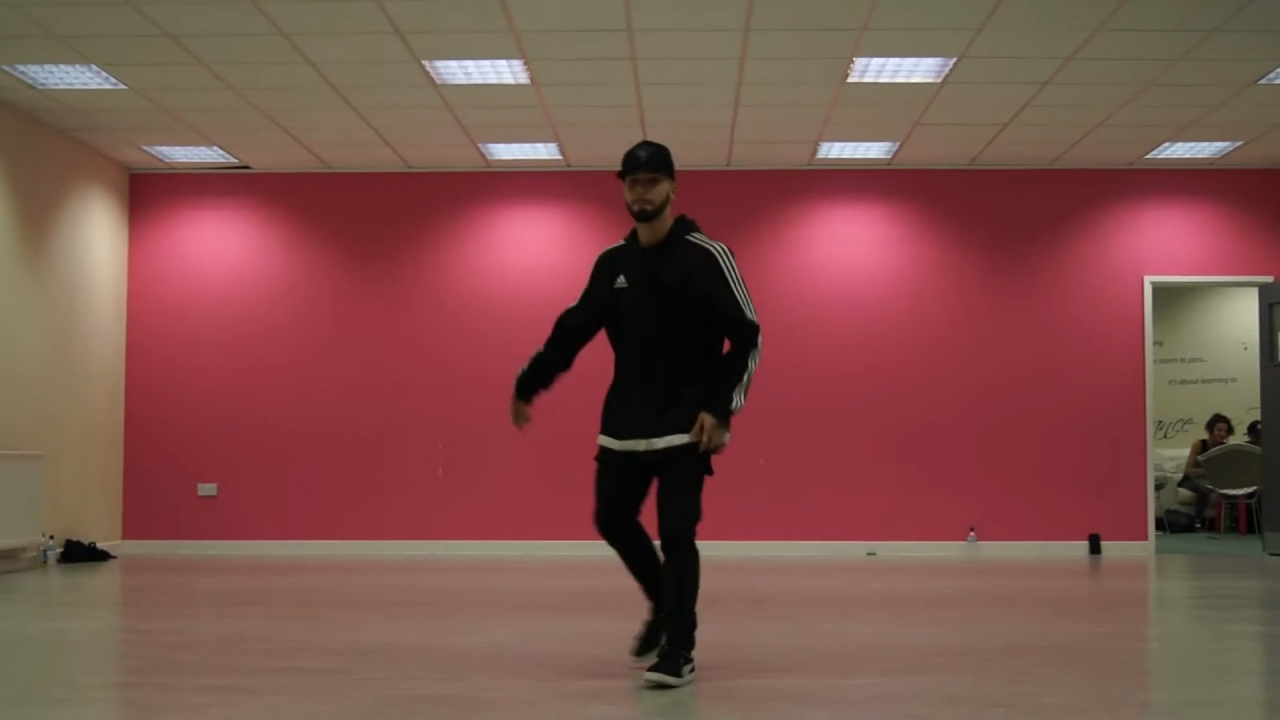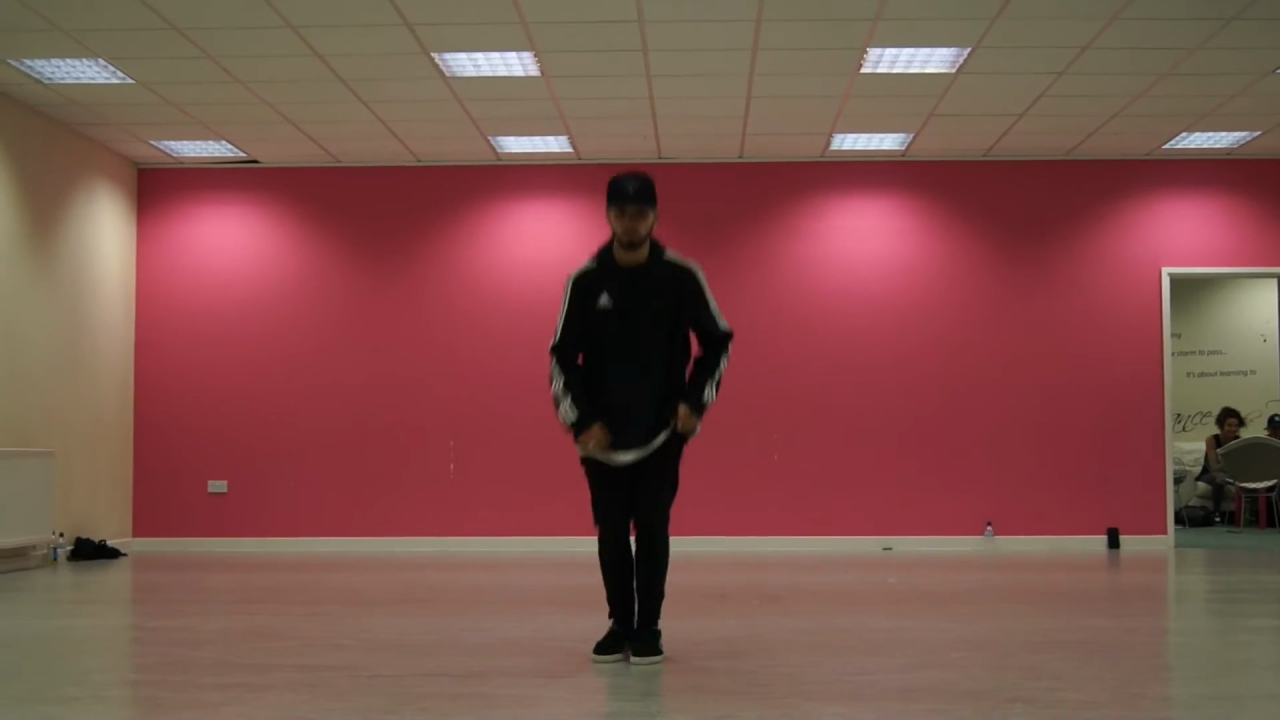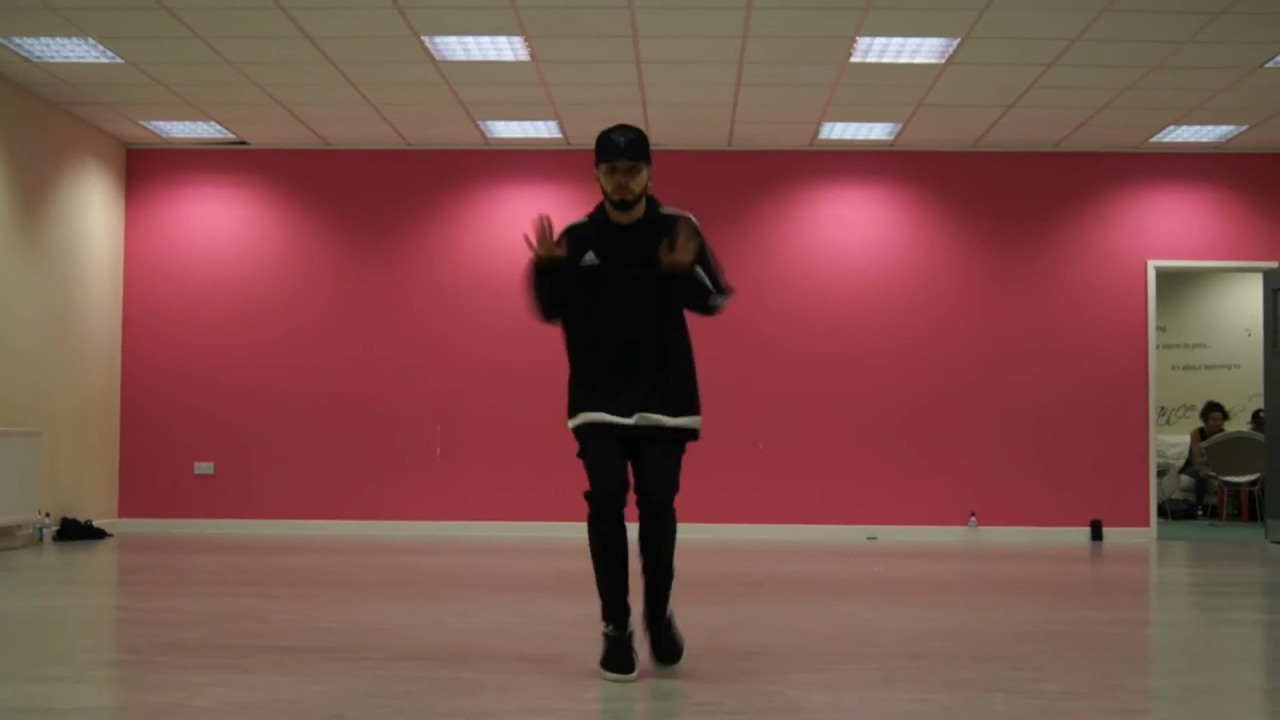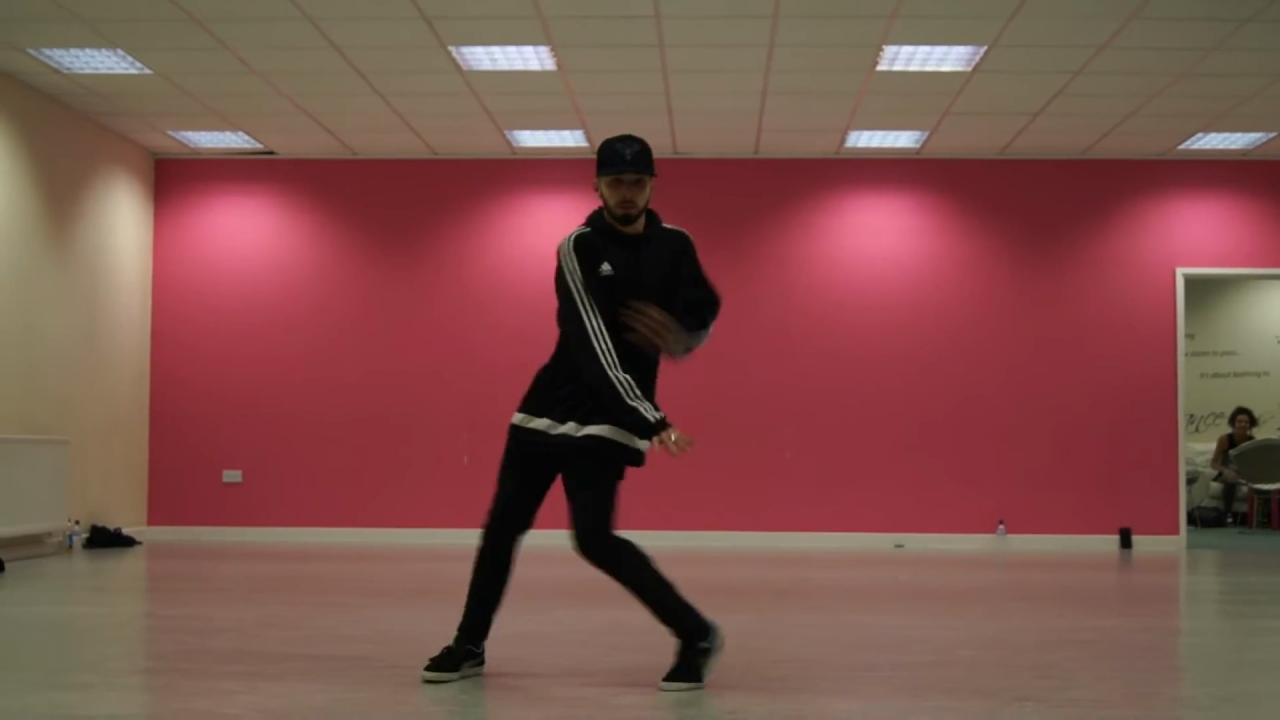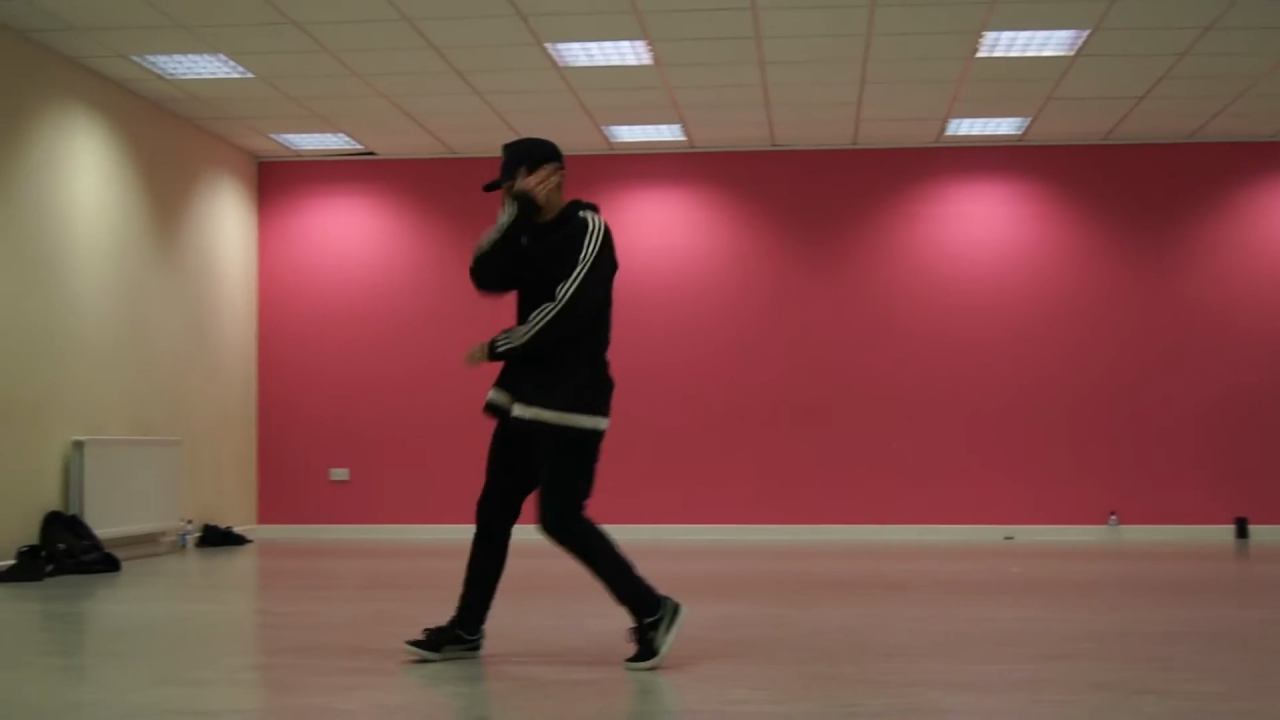
dt=1s
person 1, frame 1
left shoulder: (705, 256)
right shoulder: (612, 263)
left elbow: (746, 336)
right elbow: (574, 329)
left wrist: (722, 408)
right wrist: (529, 385)
left hip: (685, 425)
right hip: (626, 421)
left knee: (675, 530)
right knee: (612, 520)
left ankle: (678, 649)
right ankle: (665, 607)
person 1, frame 2
left shoulder: (682, 276)
right shoulder: (585, 281)
left elbow: (716, 343)
right elbow: (560, 358)
left wrist: (694, 402)
right wrist: (580, 422)
left hip: (661, 429)
right hip: (605, 433)
left knee: (652, 528)
right knee: (612, 531)
left ankle: (648, 628)
right ankle: (621, 625)
person 1, frame 3
left shoulder: (678, 228)
right shoulder: (576, 239)
left elbow: (713, 299)
right elbow: (554, 310)
left wrist: (690, 269)
right wrist: (544, 267)
left hip: (663, 400)
right hip: (597, 401)
left knee: (657, 504)
right knee: (605, 503)
left ankle: (660, 617)
right ankle: (618, 636)
person 1, frame 4
left shoulder: (673, 246)
right shoulder: (578, 247)
left elbow: (704, 307)
right elbow: (596, 340)
left wrist: (677, 335)
right wrist: (651, 419)
left hip: (615, 416)
right hip: (546, 409)
left knee: (592, 536)
right knee: (504, 523)
left ankle: (695, 635)
right ankle: (469, 644)
person 1, frame 5
left shoulder: (588, 228)
right shoulder: (522, 234)
left elbow: (564, 312)
right elbow: (486, 277)
left wrist: (500, 346)
right wrist: (521, 204)
left hip: (569, 403)
right hip: (522, 401)
left knee: (559, 518)
right knee: (494, 512)
left ankle: (654, 613)
right ankle: (466, 627)
